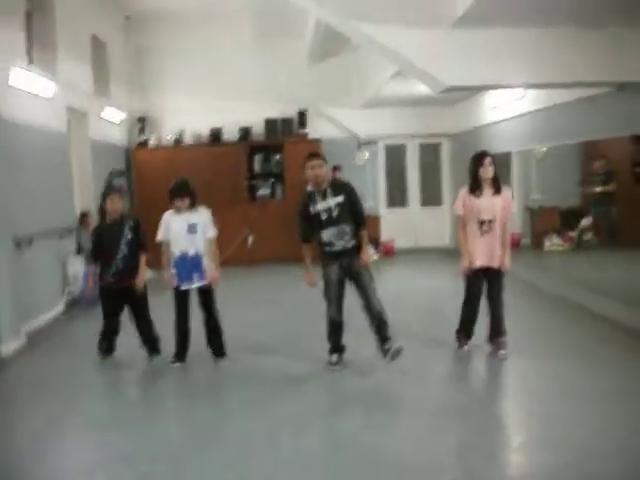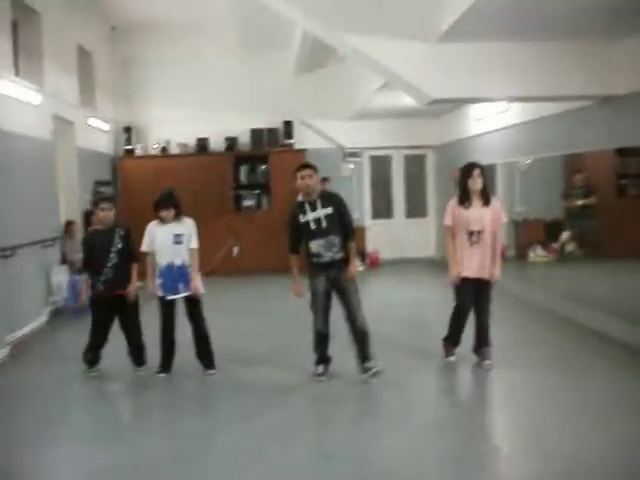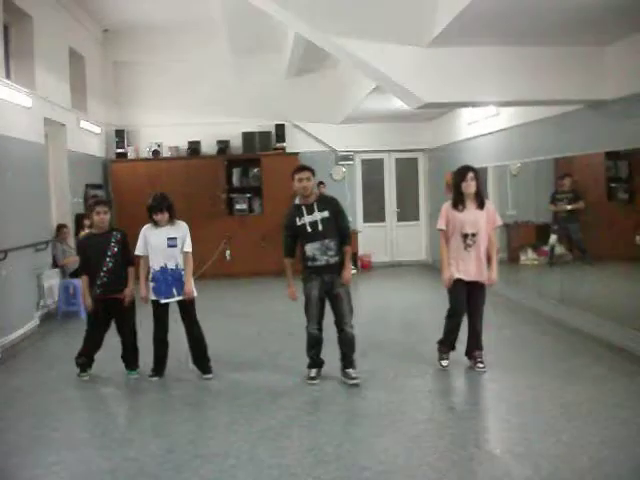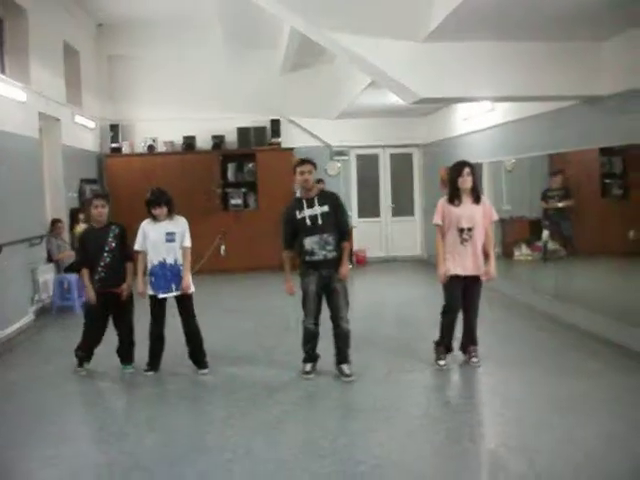
dt=0.1s
person 1, frame 1
left shoulder: (345, 189)
right shoulder: (307, 202)
left elbow: (361, 220)
right elbow: (306, 239)
left wrist: (365, 249)
right wrist: (308, 269)
left hip: (355, 256)
right hip: (331, 261)
left knee: (371, 299)
right knee: (334, 309)
left ankle: (386, 343)
right ankle: (336, 350)
person 1, frame 2
left shoulder: (334, 200)
right shoulder: (296, 212)
left elbow: (349, 232)
right elbow: (294, 249)
left wrist: (353, 262)
right wrist: (295, 280)
left hip: (342, 267)
right hip: (318, 272)
left knee: (355, 314)
right knee: (320, 320)
left ankle: (366, 360)
right ankle: (322, 361)
person 1, frame 3
left shoulder: (331, 204)
right shoulder: (293, 215)
left elbow: (346, 237)
right elbow: (289, 252)
left wrist: (347, 267)
right wrist: (290, 283)
left hip: (337, 273)
right hip: (312, 276)
left knee: (345, 322)
right knee: (313, 324)
left ankle: (349, 366)
right ankle: (314, 364)
person 1, frame 4
left shoulder: (332, 200)
right shoulder: (293, 208)
left elbow: (345, 233)
right elbow: (288, 245)
left wrist: (345, 263)
right wrist: (288, 277)
left hip: (335, 268)
right hip: (310, 271)
left knee: (341, 317)
right knee: (310, 319)
left ankle: (343, 362)
right ankle: (310, 359)
person 2, frame 1
left shoulder: (504, 193)
right shoulder: (466, 194)
left elbow: (505, 226)
right elbow: (461, 227)
left wrist: (507, 254)
right wrist: (464, 255)
left hip: (495, 256)
right hip: (474, 256)
left knee: (496, 298)
right knee: (472, 296)
left ankle: (498, 338)
right ankle: (463, 334)
person 2, frame 2
left shoulder: (493, 205)
right shoulder: (455, 205)
left elbow: (496, 237)
right elbow: (450, 237)
left wrist: (497, 265)
right wrist: (452, 265)
left hip: (485, 267)
right hip: (463, 267)
left knee: (483, 309)
right knee: (463, 307)
left ankle: (483, 348)
right ankle: (450, 343)
person 2, frame 3
left shoulder: (487, 207)
right shoulder: (449, 208)
left elbow: (492, 240)
right elbow: (444, 241)
left wrist: (494, 267)
right wrist: (445, 269)
left hip: (479, 270)
right hip: (457, 270)
left knee: (476, 314)
right knee: (457, 310)
left ankle: (475, 352)
right ankle: (445, 347)
person 2, frame 4
left shoulder: (483, 203)
right shoulder: (445, 203)
left elbow: (488, 235)
right elbow: (440, 236)
left wrist: (491, 261)
right wrist: (441, 264)
left hip: (475, 265)
right hip: (453, 265)
left knee: (471, 309)
right knee: (452, 307)
left ankle: (470, 347)
right ankle: (442, 348)
person 3, frame 1
left shoulder: (203, 213)
right shoulder: (168, 217)
left elbow: (210, 242)
right elbow: (166, 246)
left wrist: (213, 267)
right wrist: (167, 270)
left hip: (202, 270)
right hip: (180, 273)
left knee: (209, 310)
right knee: (181, 314)
left ankle: (218, 349)
right ankle: (180, 353)
person 3, frame 2
left shoulder: (187, 224)
right shoulder: (153, 228)
left elbow: (193, 253)
right elbow: (150, 256)
left wrist: (195, 278)
right wrist: (151, 281)
left hip: (187, 280)
right hip: (165, 283)
left knee: (197, 320)
right knee: (167, 324)
left ankle: (208, 361)
right ankle: (165, 364)
person 3, frame 3
left shoulder: (181, 227)
right shoulder: (146, 231)
left elbow: (188, 256)
right elbow: (143, 260)
left wrist: (188, 282)
right wrist: (142, 285)
left hip: (181, 284)
right hip: (158, 287)
left knee: (192, 325)
right knee: (160, 329)
left ankle: (204, 365)
right ankle: (158, 368)
person 3, frame 4
left shoulder: (180, 222)
right shoulder: (145, 226)
left elbow: (186, 251)
right elbow: (141, 255)
left wrist: (186, 277)
right wrist: (140, 280)
left hip: (179, 279)
right hip: (156, 281)
left knee: (189, 320)
right knee: (156, 323)
left ankle: (199, 360)
right ankle: (153, 362)
person 4, frame 1
left shoulder: (132, 223)
right shoulder: (99, 229)
left elbow: (142, 250)
right elbow: (95, 258)
left wrist: (142, 273)
left hip: (133, 280)
right hip: (110, 283)
left knee: (142, 317)
right knee: (110, 318)
left ankle: (153, 349)
right ankle: (106, 349)
person 4, frame 2
left shoulder: (123, 232)
right shoulder: (90, 238)
left elbow: (133, 260)
right elbow: (87, 267)
left wrist: (133, 283)
left hip: (124, 290)
right hip: (102, 293)
left knee: (132, 328)
right knee: (99, 329)
left ankle: (139, 361)
right ankle: (91, 361)
person 4, frame 3
left shoulder: (120, 236)
right shoulder: (85, 242)
left elbow: (130, 263)
right elbow: (83, 271)
left wrist: (131, 287)
right wrist: (86, 296)
left hip: (122, 293)
right hip: (98, 296)
left knee: (128, 331)
right knee: (94, 332)
left ankle: (131, 365)
right ankle: (83, 364)
person 4, frame 4
left shoulder: (119, 230)
right shoulder: (86, 235)
left elbow: (128, 258)
right elbow: (83, 265)
left wrist: (128, 282)
right wrist: (89, 289)
left hip: (120, 288)
right hip: (97, 290)
left knee: (125, 326)
right knee: (93, 326)
left ankle: (127, 360)
right ankle: (82, 358)
